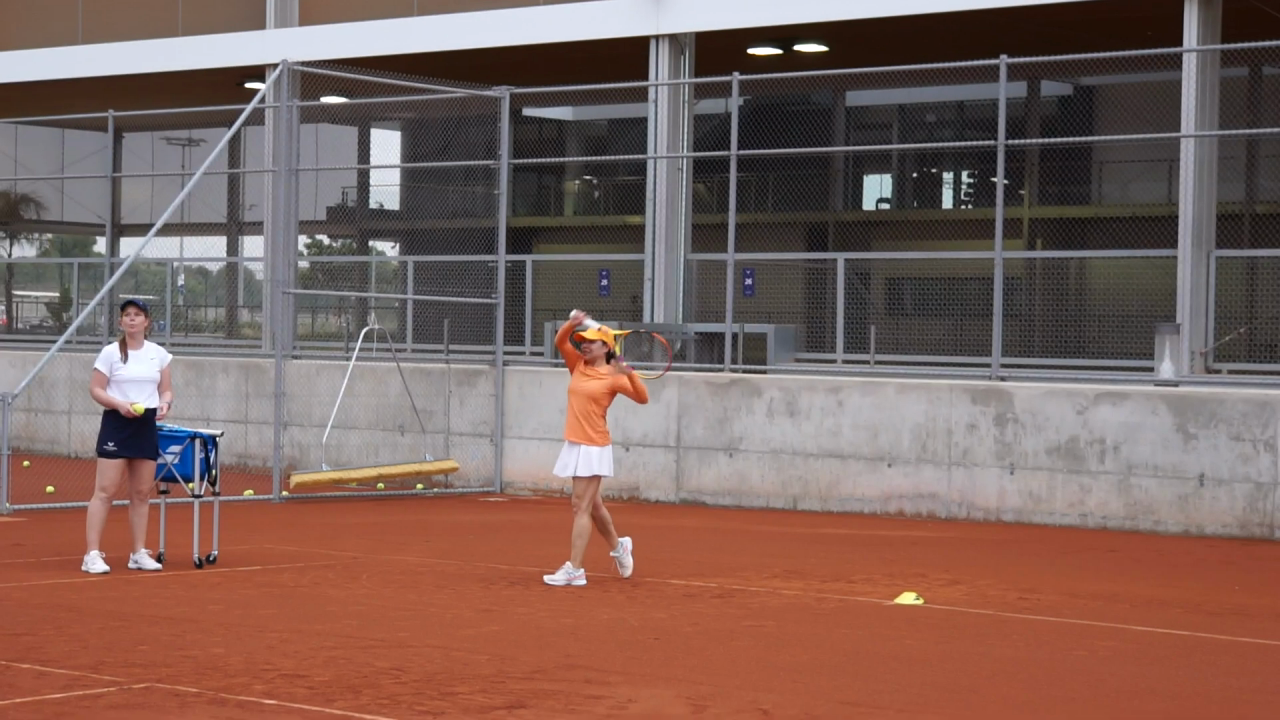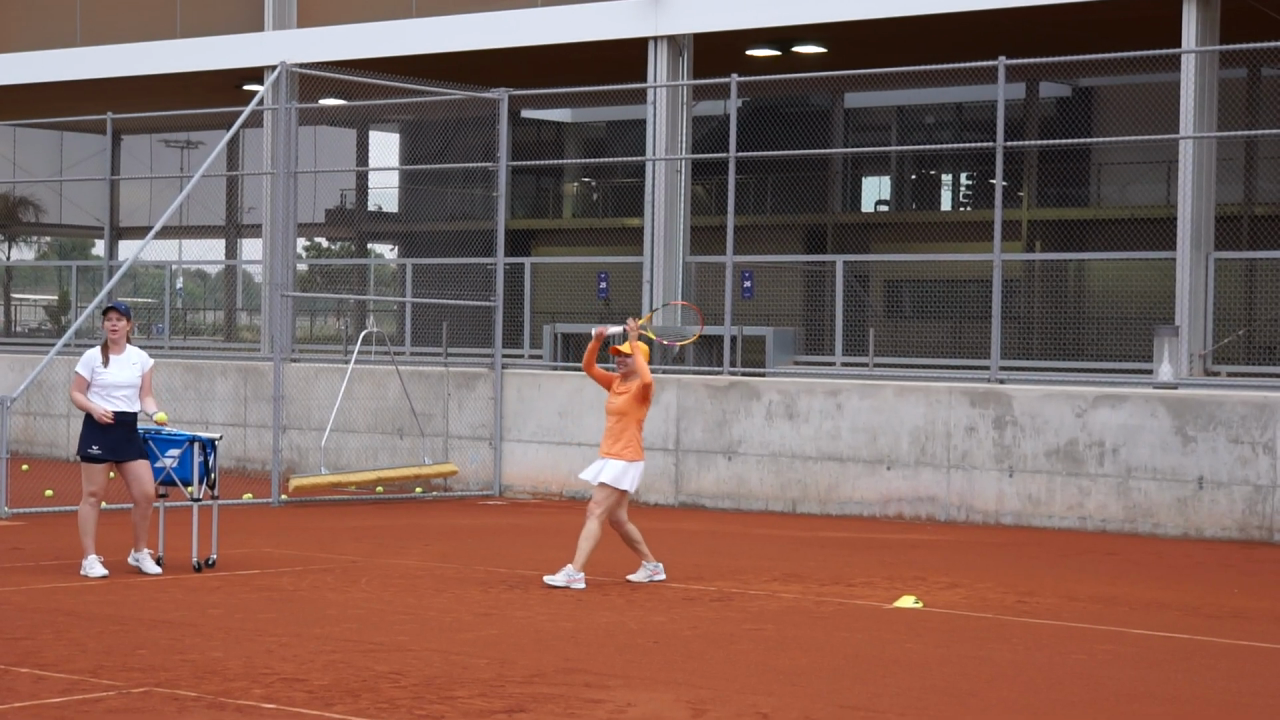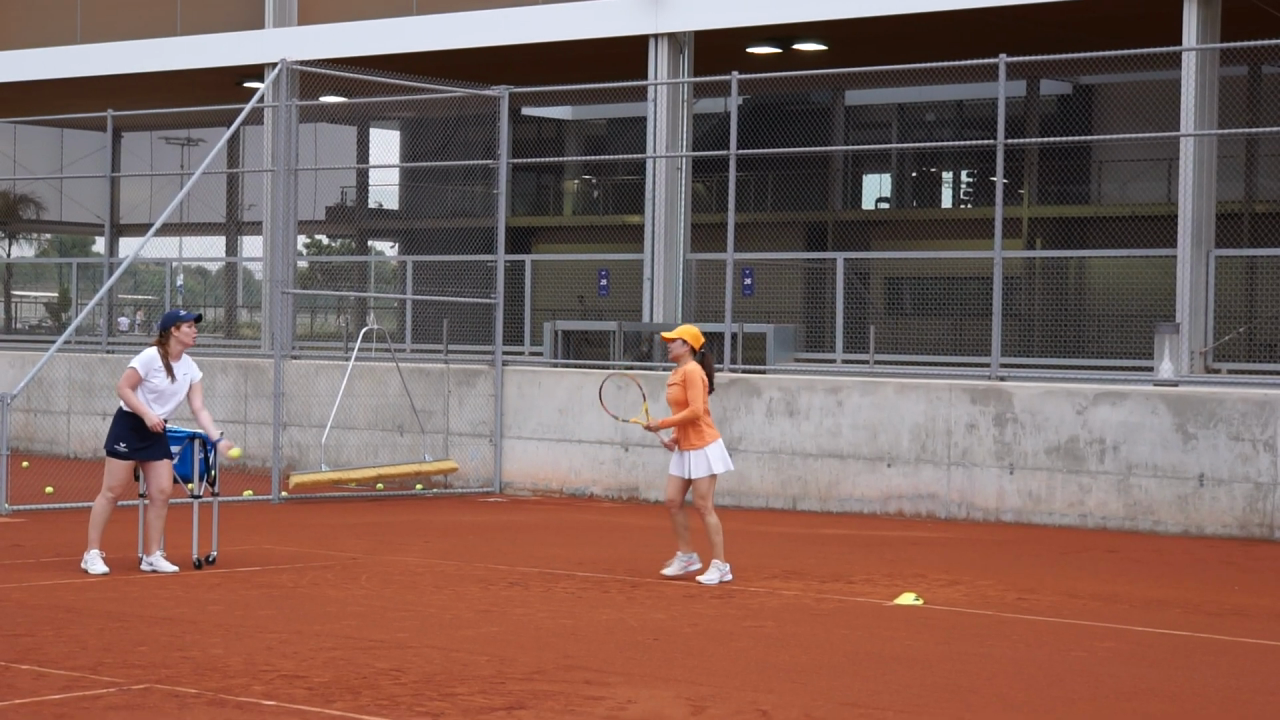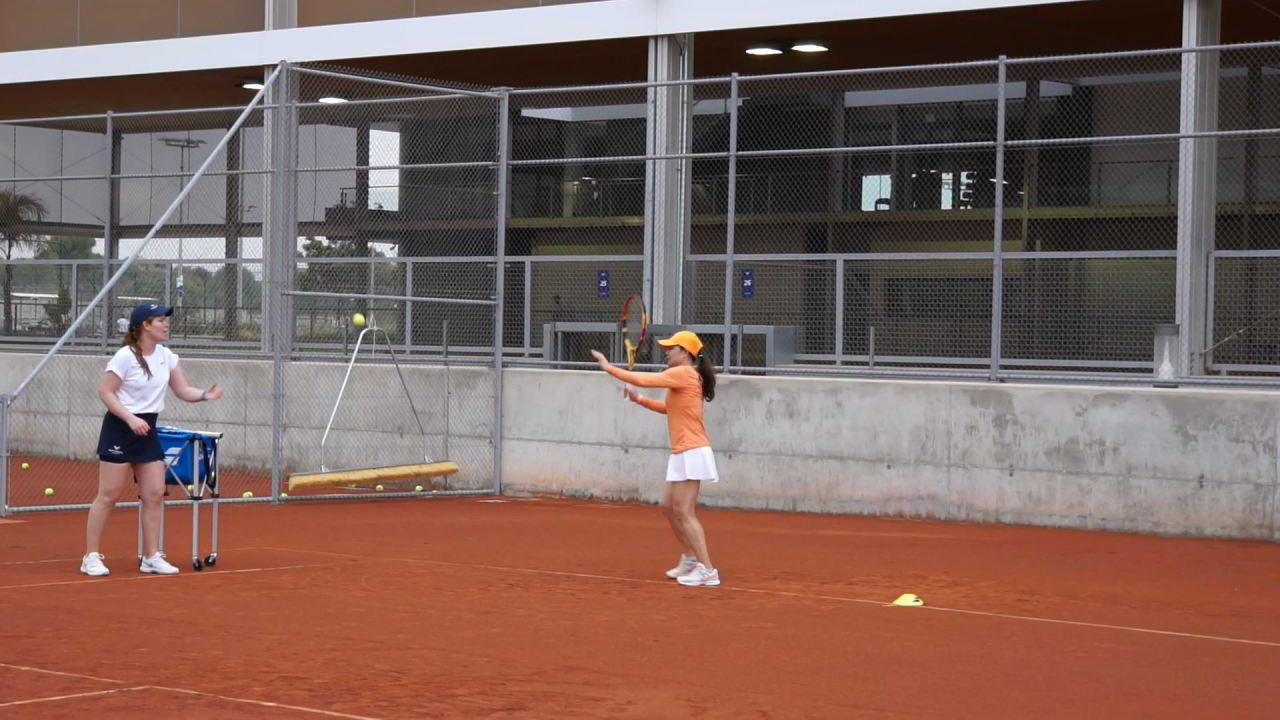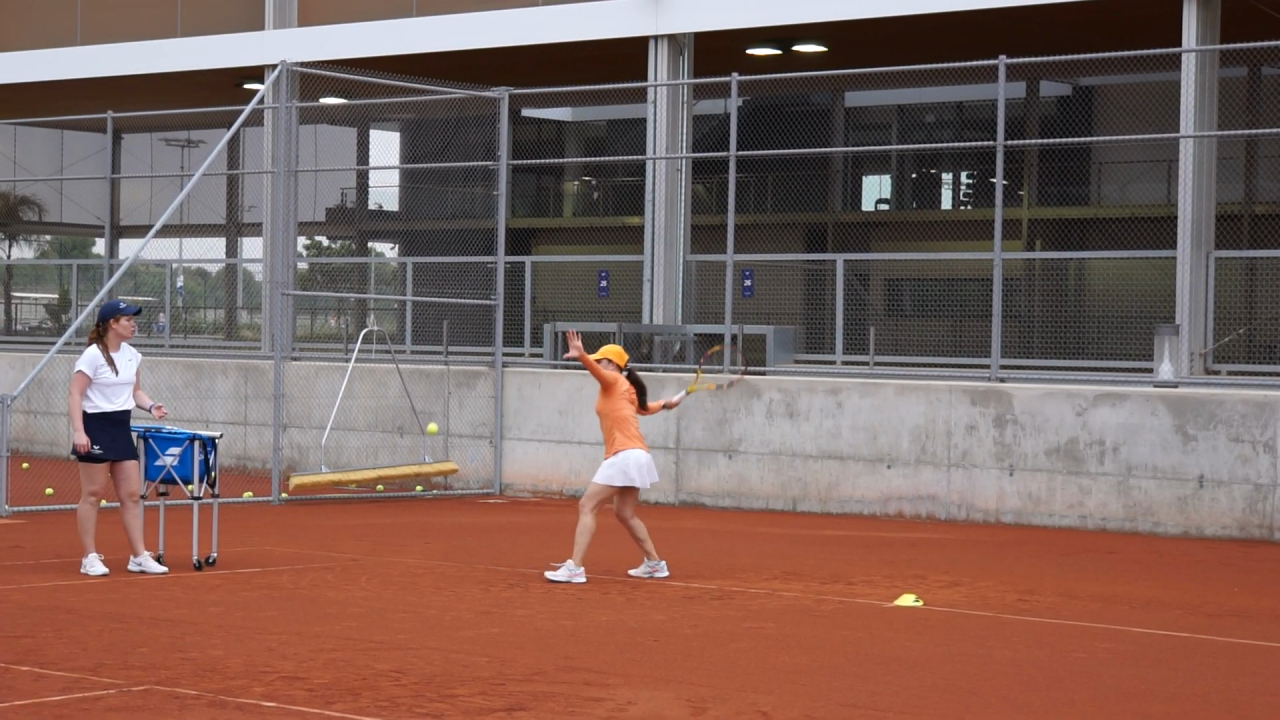
dt=0.7s
person 1, frame 1
left shoulder: (160, 354)
right shoulder: (110, 352)
left elbow: (166, 390)
right elbow: (95, 390)
left wrist: (165, 404)
right wrist: (119, 404)
left hip: (146, 427)
right hip: (116, 425)
left knee: (141, 494)
right knee: (105, 491)
left ankle: (138, 554)
right ankle: (92, 555)
person 1, frame 2
left shoulder: (141, 358)
right shoulder: (92, 357)
left elbow: (146, 396)
right elbow: (75, 393)
left wrist: (156, 414)
right wrist: (93, 409)
left hip: (128, 430)
right hip: (98, 429)
left knee: (146, 494)
right knee: (93, 495)
left ankle: (140, 552)
right ankle: (90, 559)
person 1, frame 3
left shoulder: (190, 367)
right shoulder: (150, 356)
left elbow: (200, 409)
right elbow: (124, 389)
left wrist: (218, 439)
right wrist: (148, 414)
left hip: (156, 434)
right hip: (129, 428)
left knee: (162, 493)
right knee: (112, 492)
left ankle: (152, 556)
right ankle: (93, 553)
person 1, frame 4
left shoulder: (166, 356)
right shoulder: (125, 356)
left elbow: (183, 391)
right elbow: (105, 392)
left wrist: (205, 394)
right wrist: (131, 418)
left hip: (148, 432)
right hip: (120, 429)
left knee: (155, 495)
right knee: (109, 495)
left ankle: (152, 557)
right ankle: (92, 556)
person 1, frame 5
left shoulder: (132, 354)
right shoulder: (92, 355)
right elbow: (75, 394)
left wrist: (151, 406)
right wrist: (79, 431)
left hip: (121, 429)
right hip: (96, 428)
left knee: (132, 495)
right knee: (93, 495)
left ankle: (139, 556)
right ankle: (90, 557)
person 2, frame 1
left shoulder: (614, 376)
right shoulder: (578, 365)
left elbow: (642, 399)
right elbow: (560, 341)
left wrist: (629, 373)
right wrist: (572, 322)
left hip: (593, 448)
right hip: (575, 445)
left knee: (580, 507)
right knee: (592, 504)
left ankle: (574, 570)
right ankle: (618, 547)
person 2, frame 2
left shoulder: (642, 389)
right shoulder: (615, 382)
left elbow: (647, 379)
right elbow: (588, 366)
left wrist: (634, 342)
right wrist: (596, 340)
left hip: (625, 461)
right hip: (610, 459)
left knee: (594, 513)
right knee: (618, 519)
left ankle: (574, 572)
right ankle: (651, 565)
person 2, frame 3
left shoulder: (693, 371)
right shoulder: (676, 373)
left elbow: (695, 412)
left wrist: (662, 424)
right wrist: (674, 437)
left hip: (702, 448)
right hip: (685, 450)
left knee: (703, 507)
right knee: (672, 501)
left ankle: (720, 565)
right ankle: (685, 556)
person 2, frame 4
left shoulder: (683, 373)
right shoulder: (688, 377)
left elbow: (644, 380)
right elbow: (669, 408)
left wrist: (608, 367)
right wrist: (639, 399)
left hip: (690, 452)
right hip: (684, 453)
left knee: (684, 513)
right knee: (667, 506)
left ankle: (707, 570)
right ankle: (691, 557)
person 2, frame 5
left shoulder: (614, 380)
right shoulder: (627, 390)
left elbow: (598, 370)
right elbow: (644, 407)
left wrist: (581, 356)
right wrist: (665, 404)
left hip: (624, 457)
right hip: (633, 457)
left knee: (587, 506)
right knee: (625, 513)
left ankle: (574, 567)
right ankle: (653, 563)
